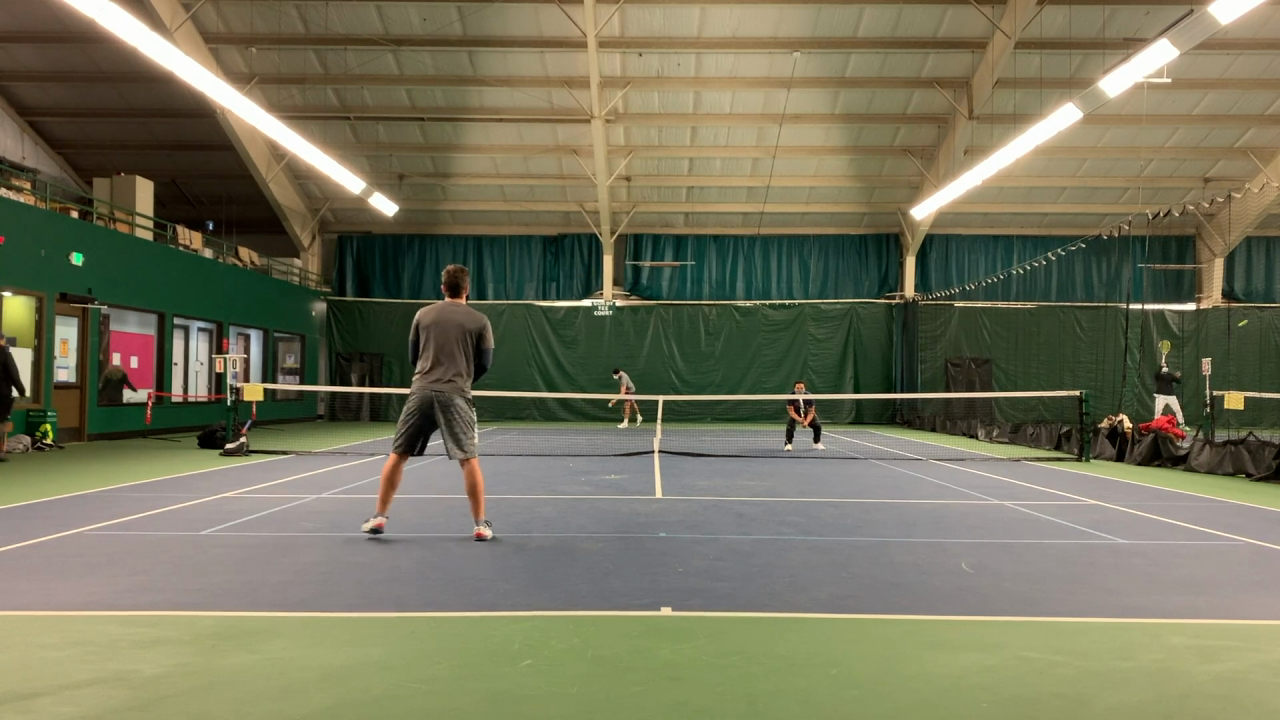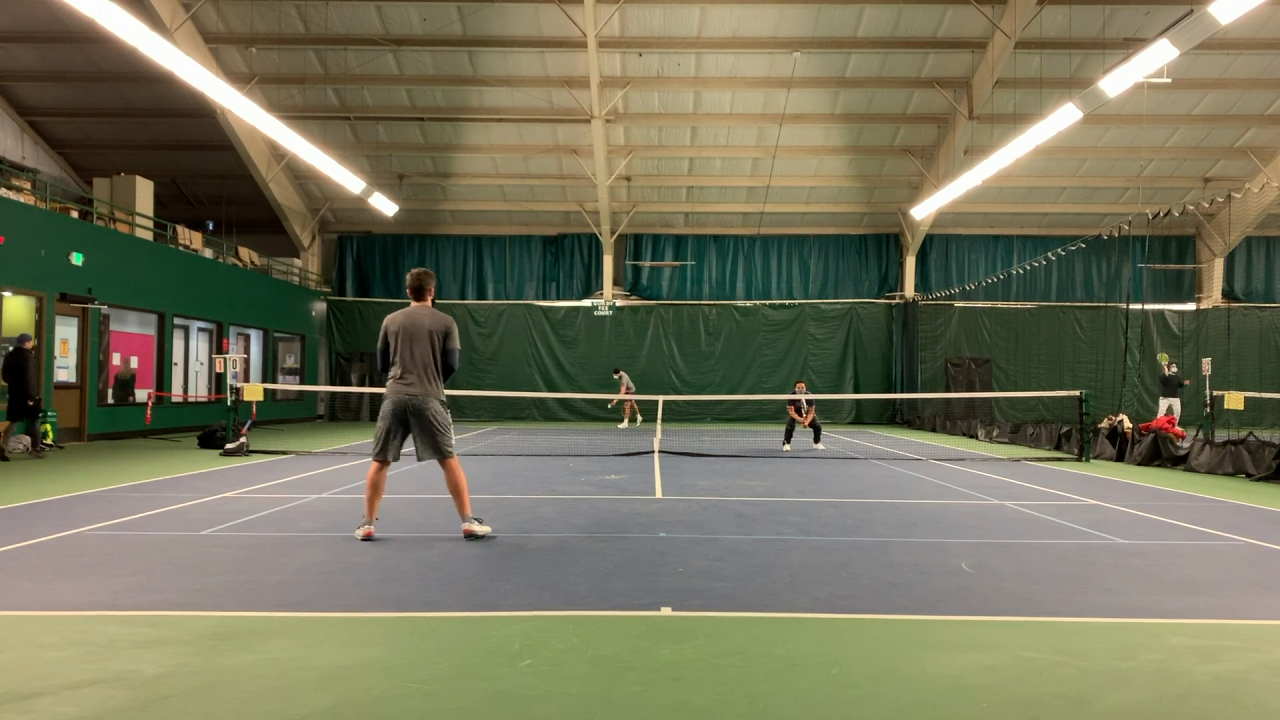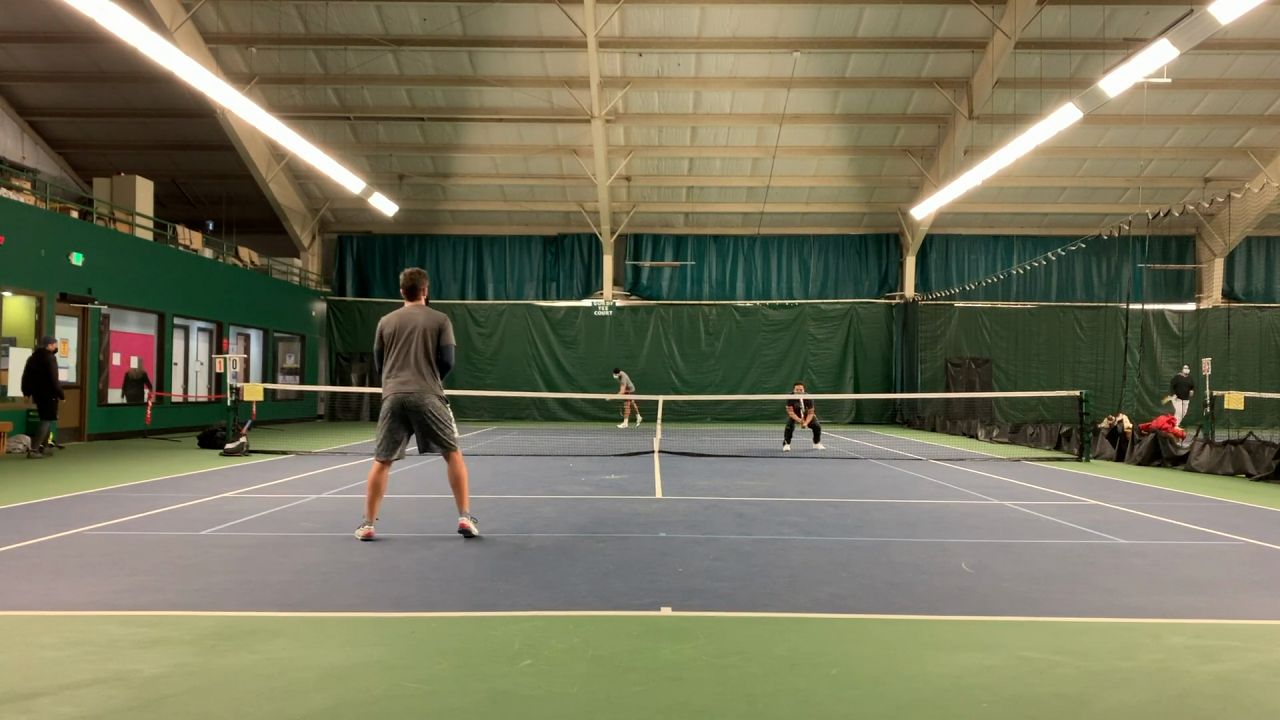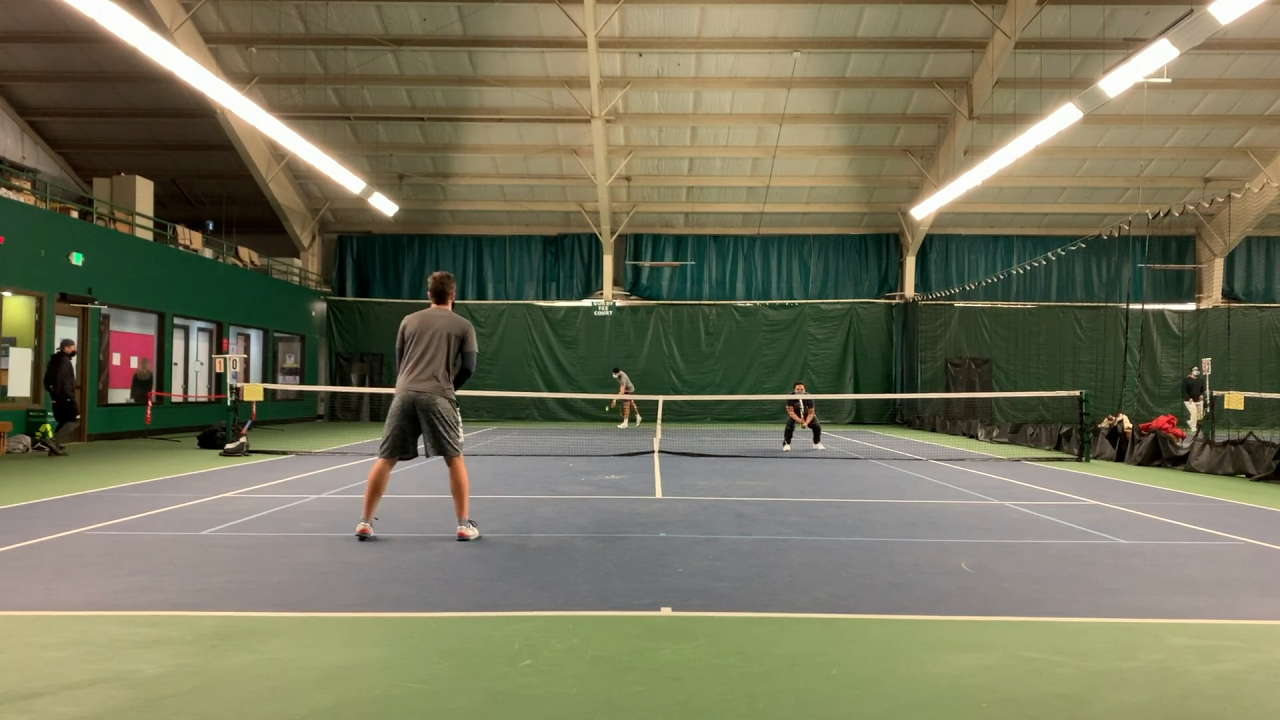
dt=0.3s
person 1, frame 1
left shoulder: (423, 315)
right shoulder: (479, 321)
left elbow: (413, 356)
right elbow: (484, 364)
left hip: (421, 392)
right hip: (456, 396)
left knee: (398, 454)
right knee: (469, 459)
left ankle: (379, 516)
right ankle: (481, 525)
person 1, frame 2
left shoulder: (390, 321)
right shoulder: (445, 323)
left elbow: (382, 363)
right elbow: (451, 365)
left hip: (395, 398)
right hip: (429, 399)
left knee: (380, 461)
right knee: (448, 460)
left ankle: (368, 524)
right ankle: (469, 521)
person 1, frame 3
left shoulder: (386, 322)
right shoulder: (440, 320)
left elbow: (378, 364)
right elbow: (447, 361)
left hip: (393, 396)
right hip: (428, 396)
left knee: (382, 461)
right knee: (453, 455)
left ankle: (368, 524)
right ankle: (464, 517)
person 1, frame 4
left shoulder: (409, 321)
right shoulder: (464, 326)
right elbow: (468, 368)
left hip: (404, 394)
right hip: (437, 397)
left knee: (385, 459)
right knee: (455, 460)
left ankle: (365, 522)
right ankle: (464, 525)
